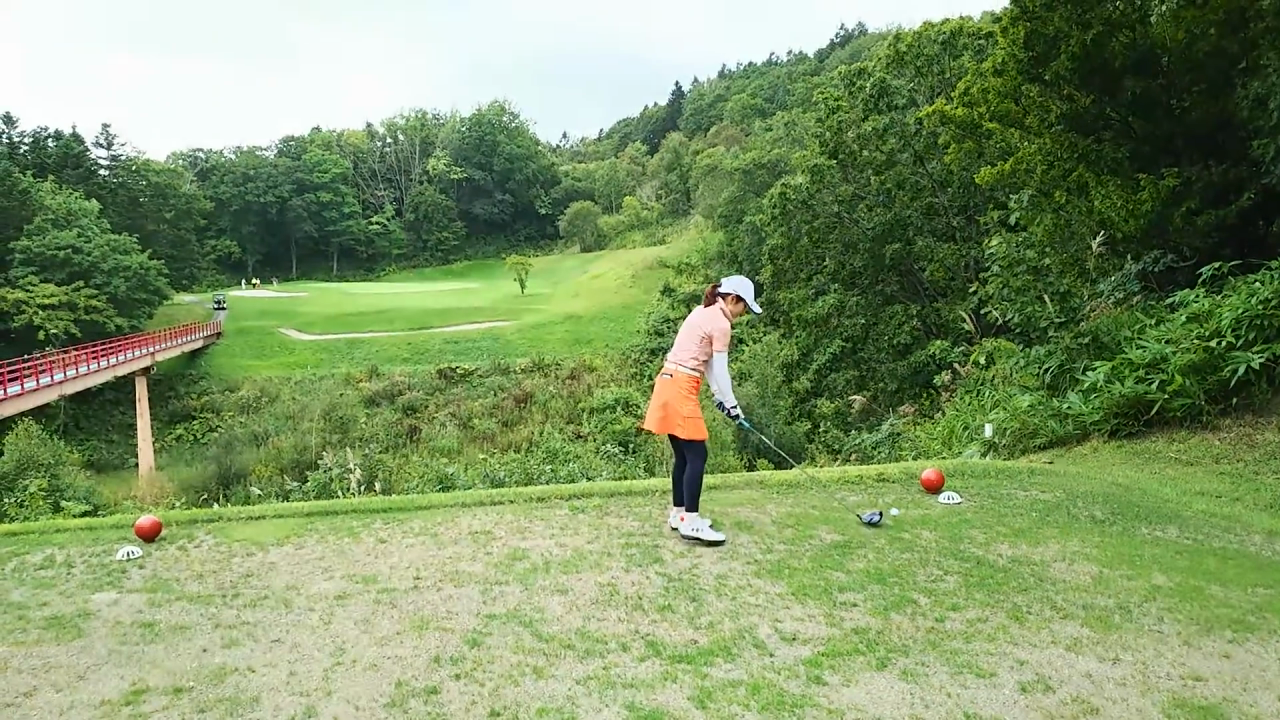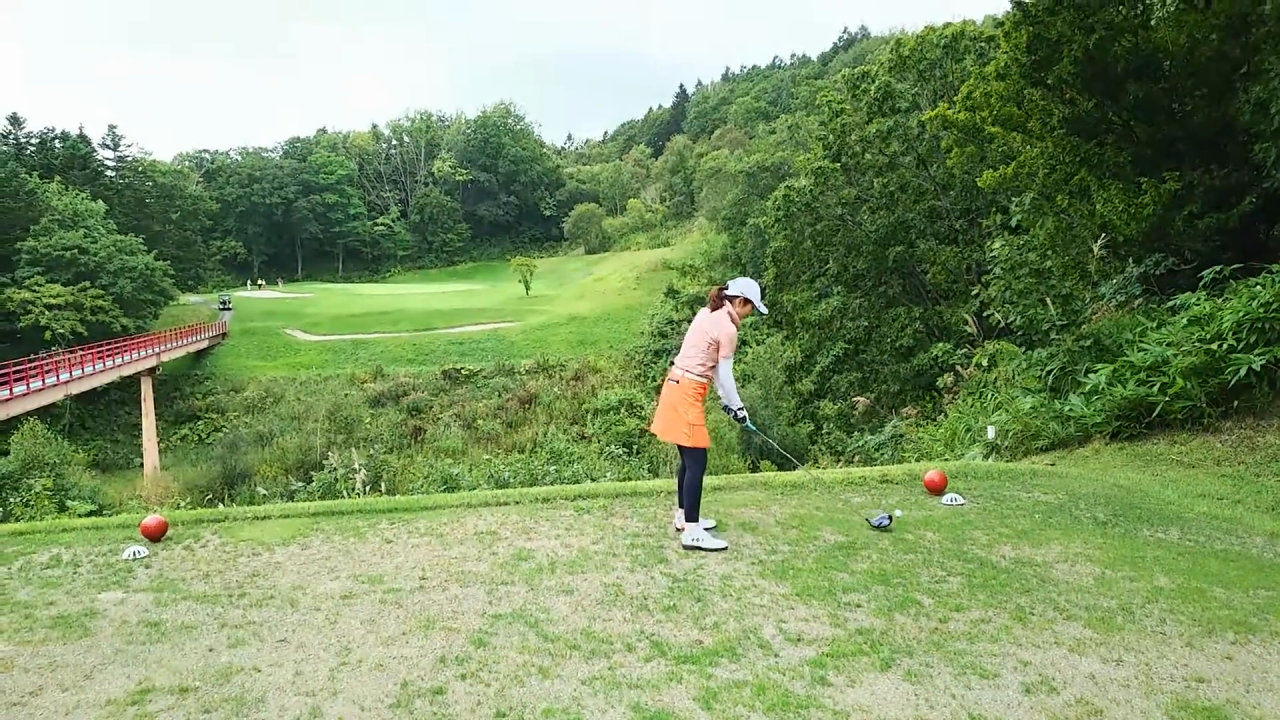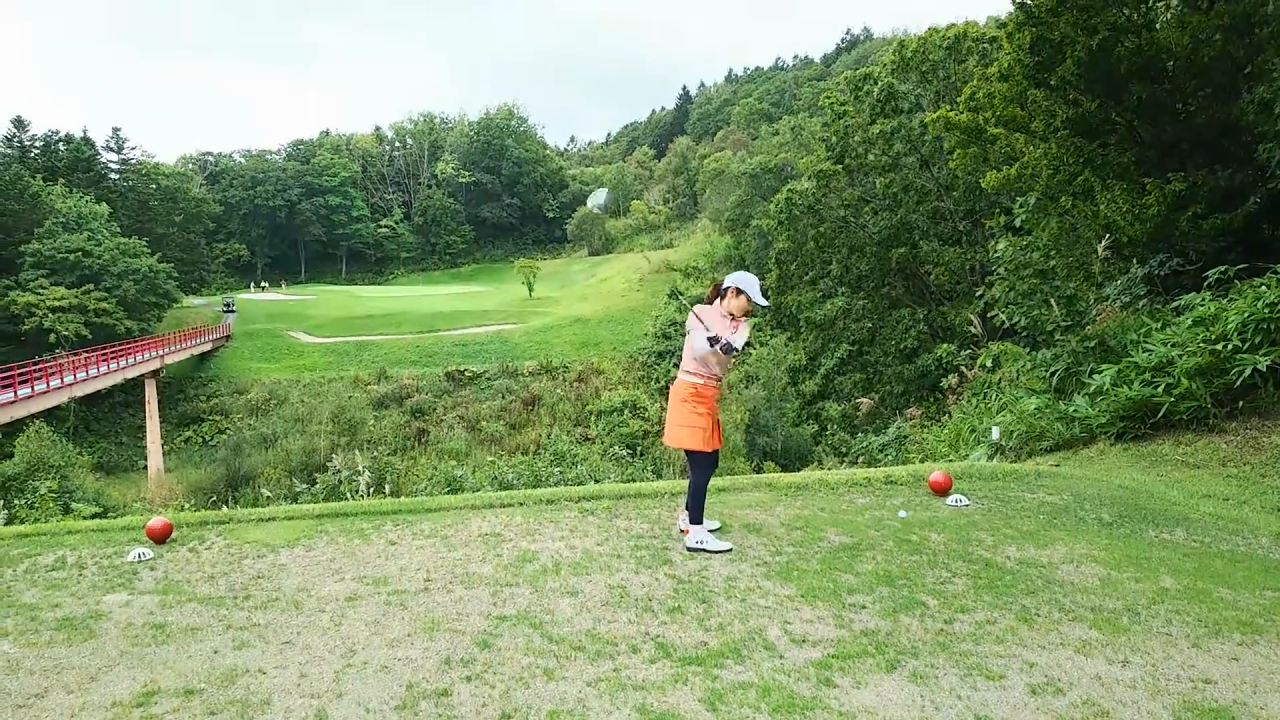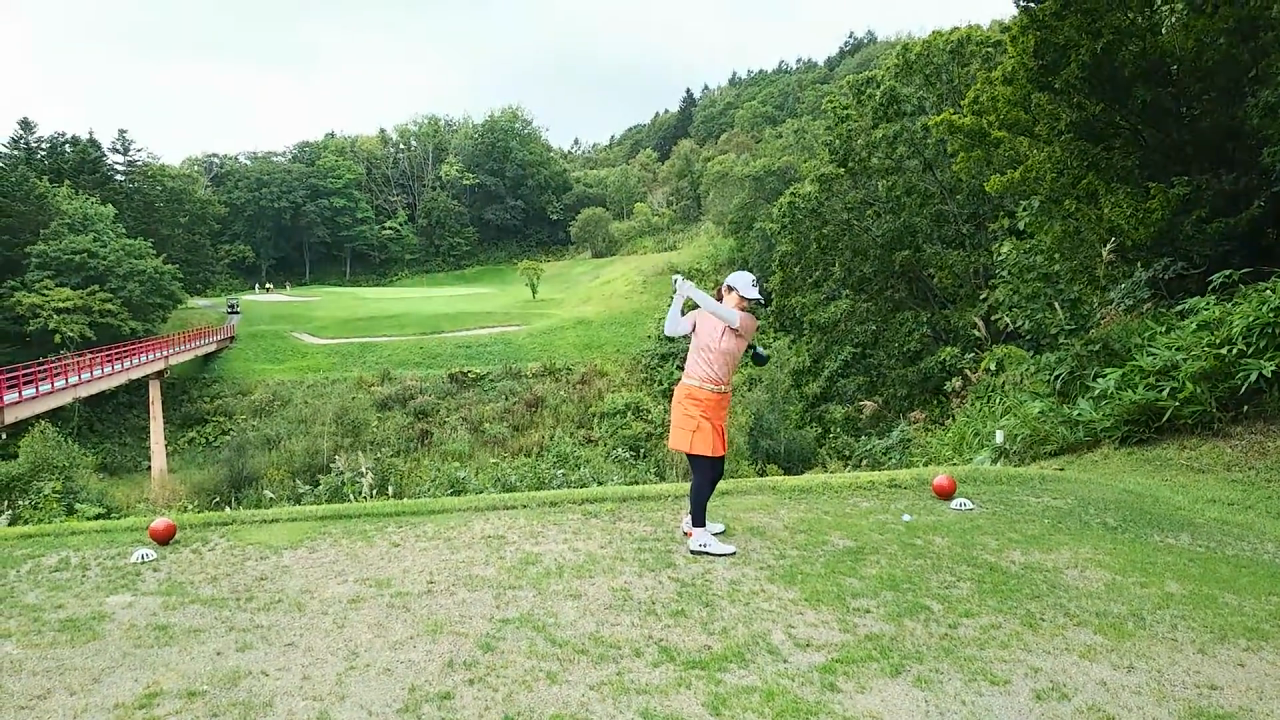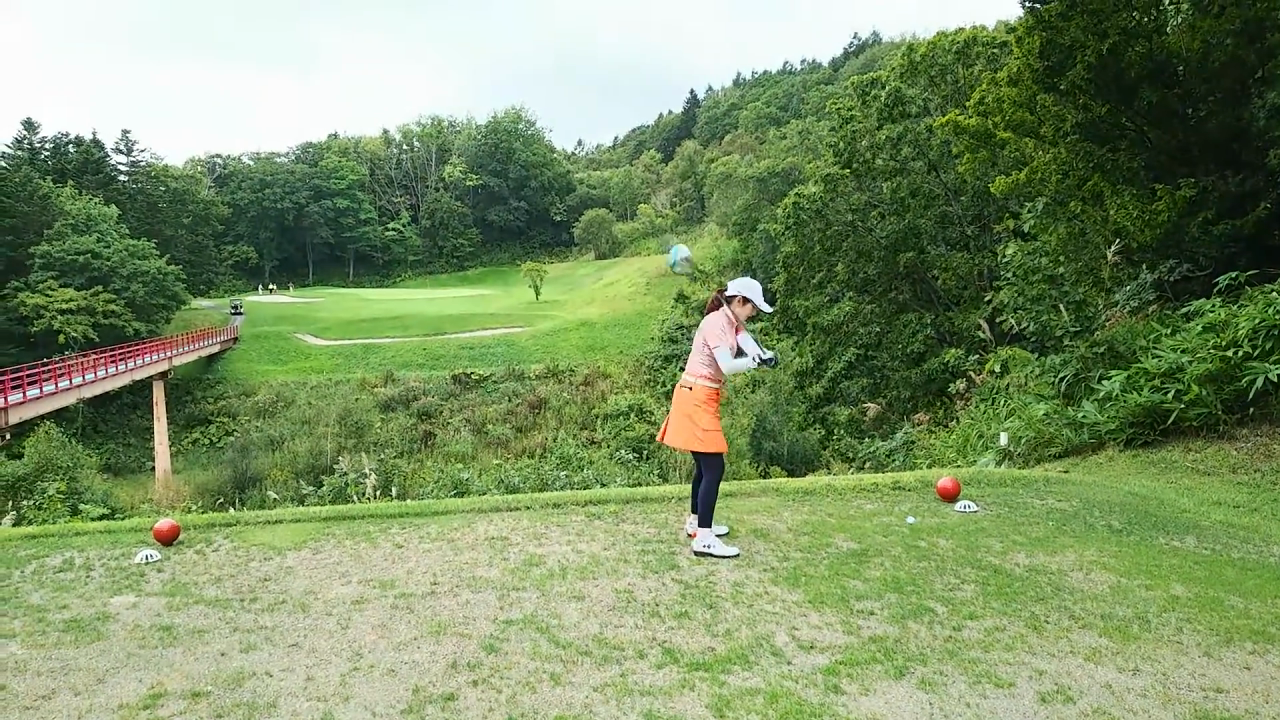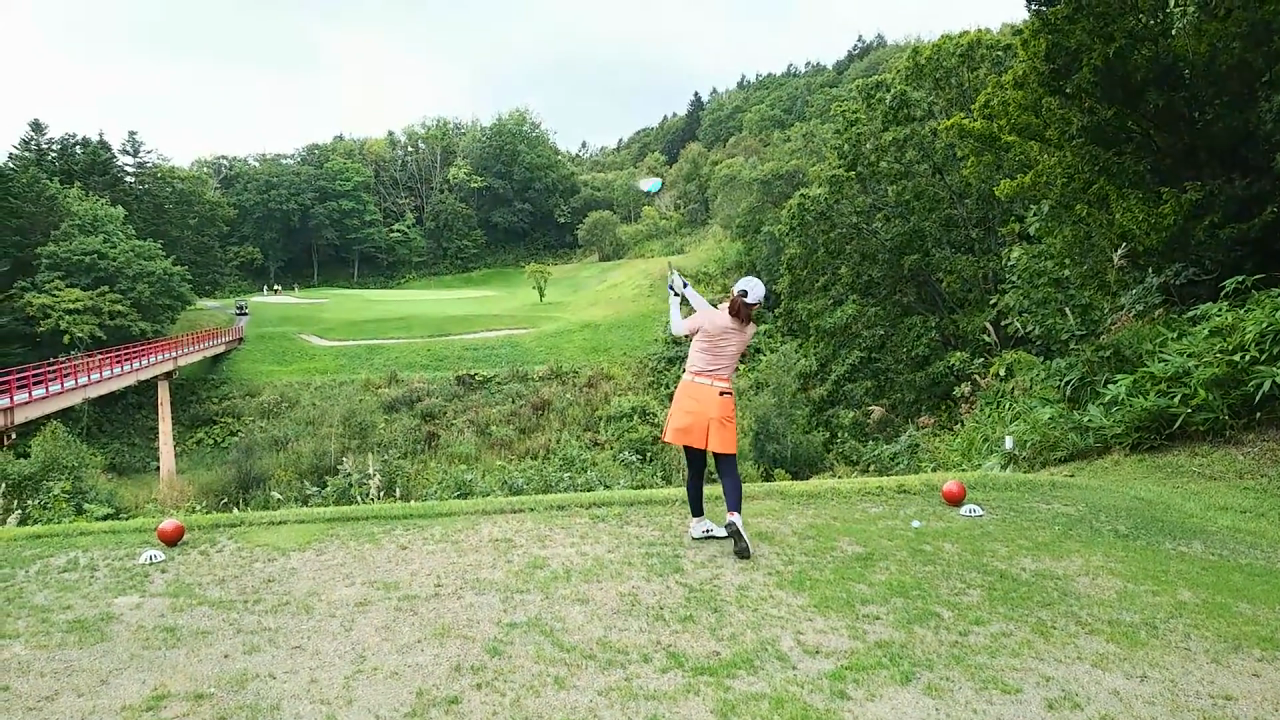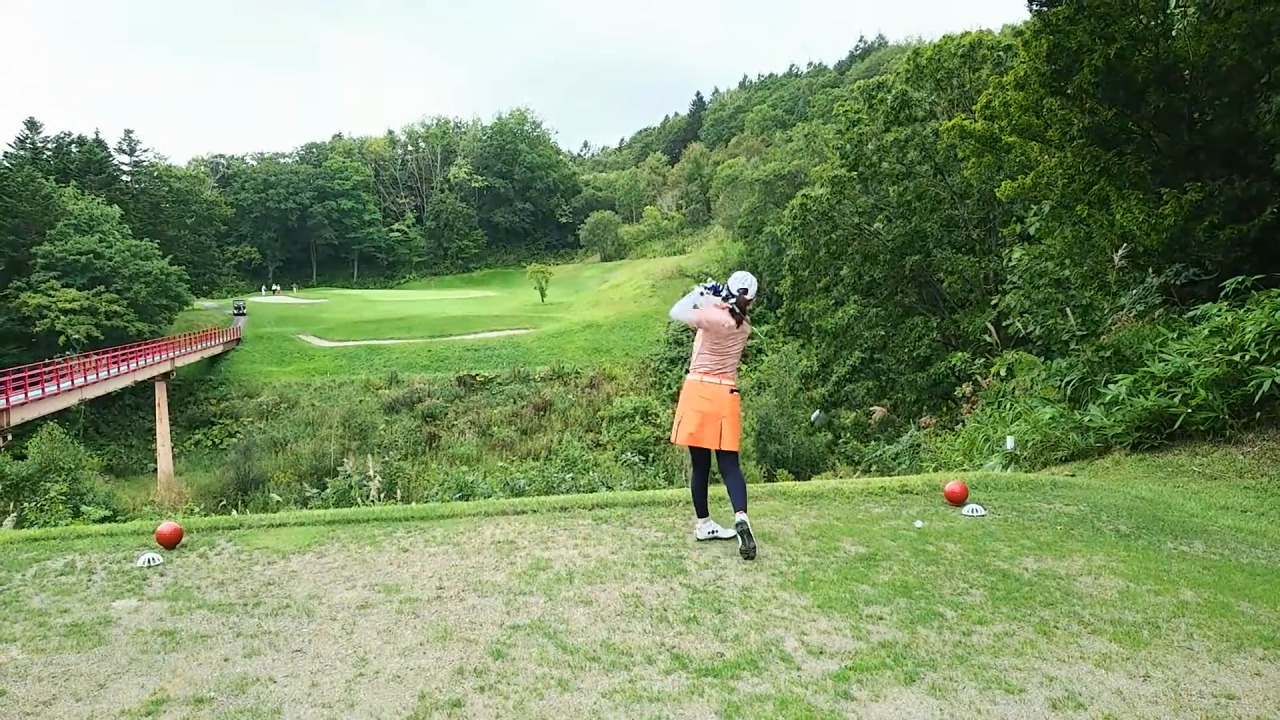
dt=0.4s
person 1, frame 1
left shoulder: (703, 312)
right shoulder: (720, 323)
right elbow: (720, 369)
left wrist: (718, 395)
right wrist: (731, 403)
left hip: (671, 382)
right hip: (681, 387)
left knee: (684, 455)
right knee: (697, 456)
left ankle: (679, 513)
right ankle: (690, 522)
person 1, frame 2
left shoulder: (707, 314)
right shoulder: (726, 328)
right elbow: (724, 373)
left wrist: (726, 399)
right wrist: (736, 404)
left hip: (679, 387)
right hip: (687, 392)
left knee: (689, 458)
right knee: (697, 461)
left ankle: (684, 515)
right ankle: (691, 532)
person 1, frame 3
left shoulder: (741, 324)
right shoulder: (701, 311)
left elbow: (738, 341)
right elbow: (698, 350)
left wrist: (728, 343)
right wrist: (707, 340)
left hip: (710, 397)
right hip: (690, 394)
left knee: (709, 462)
right knee: (701, 464)
left ankle: (689, 517)
right ankle: (695, 534)
person 1, frame 4
left shoulder: (748, 323)
right shoulder: (700, 316)
left elbow: (723, 313)
right elbow: (671, 330)
left wrist: (691, 291)
right wrist: (679, 296)
left hip: (719, 401)
right hip: (693, 398)
left knee: (715, 468)
right knee: (703, 469)
left ankle: (693, 520)
right ankle: (698, 537)
person 1, frame 5
left shoulder: (733, 323)
right shoulder: (716, 323)
left elbow: (747, 343)
right elbow: (727, 366)
left wrist: (760, 354)
right wrist: (754, 359)
left hip: (699, 397)
right hip: (698, 397)
left knee: (705, 464)
right knee: (713, 467)
left ankle: (696, 521)
right ankle: (704, 538)
person 1, frame 6
left shoulder: (707, 319)
right shoulder: (748, 329)
left elbow: (677, 328)
left wrist: (676, 295)
right wrist: (687, 292)
left hip: (690, 393)
right hip: (720, 399)
left knee: (695, 465)
right knee: (727, 467)
left ankle: (698, 523)
right ankle: (733, 518)
person 1, frame 7
left shoulder: (714, 318)
right shoulder: (745, 325)
left elbow: (676, 313)
left wrist: (701, 290)
right wrist: (705, 294)
left hip: (698, 393)
right hip: (726, 397)
left knee: (700, 465)
right knee: (730, 466)
left ankle: (703, 524)
right ankle: (741, 517)
